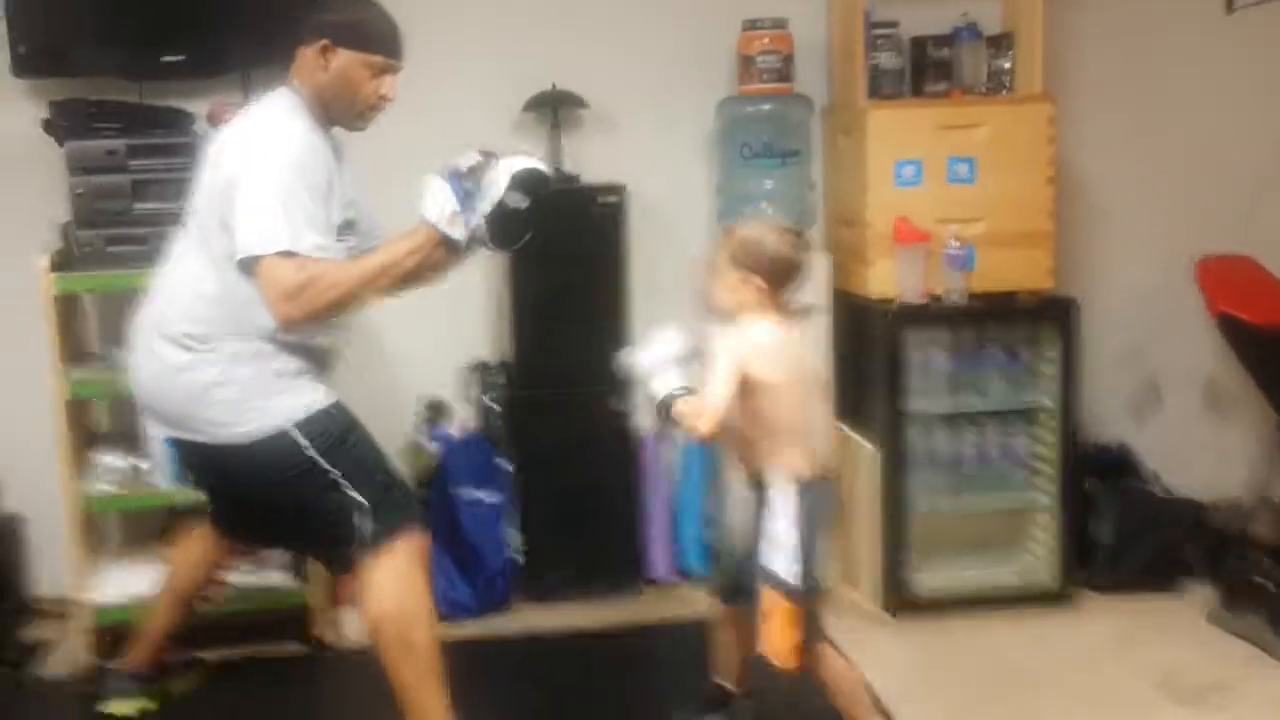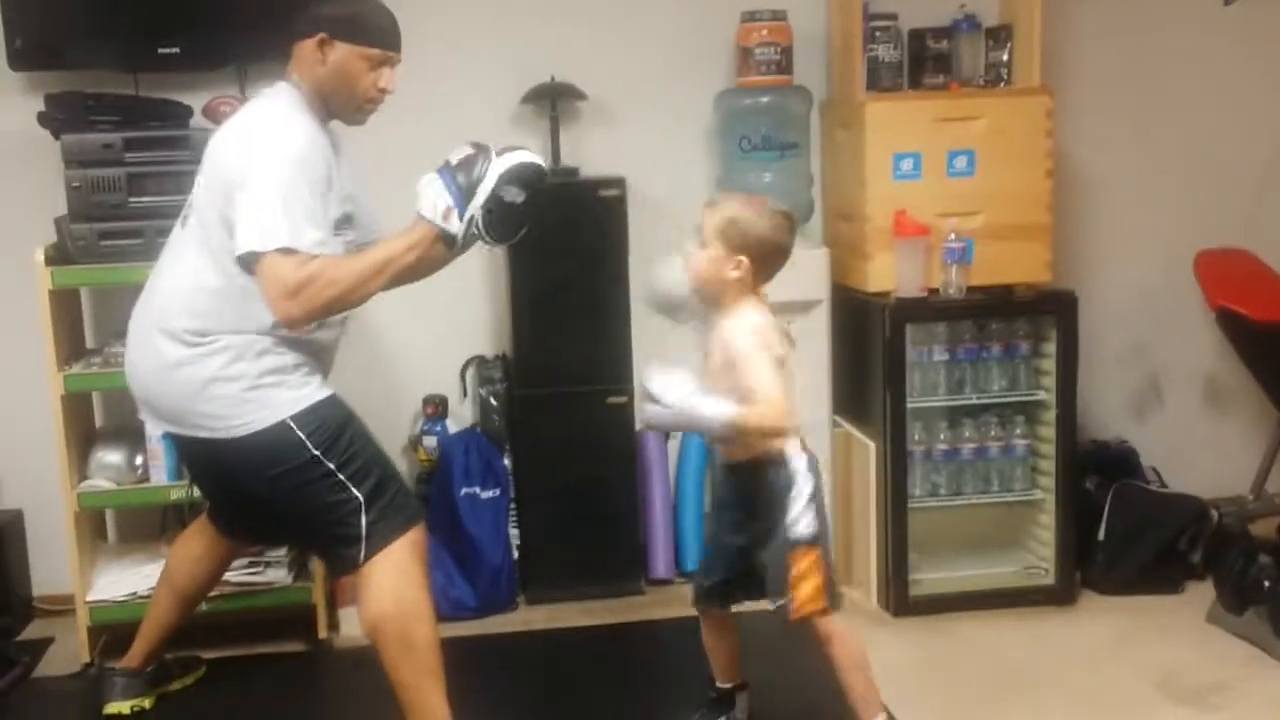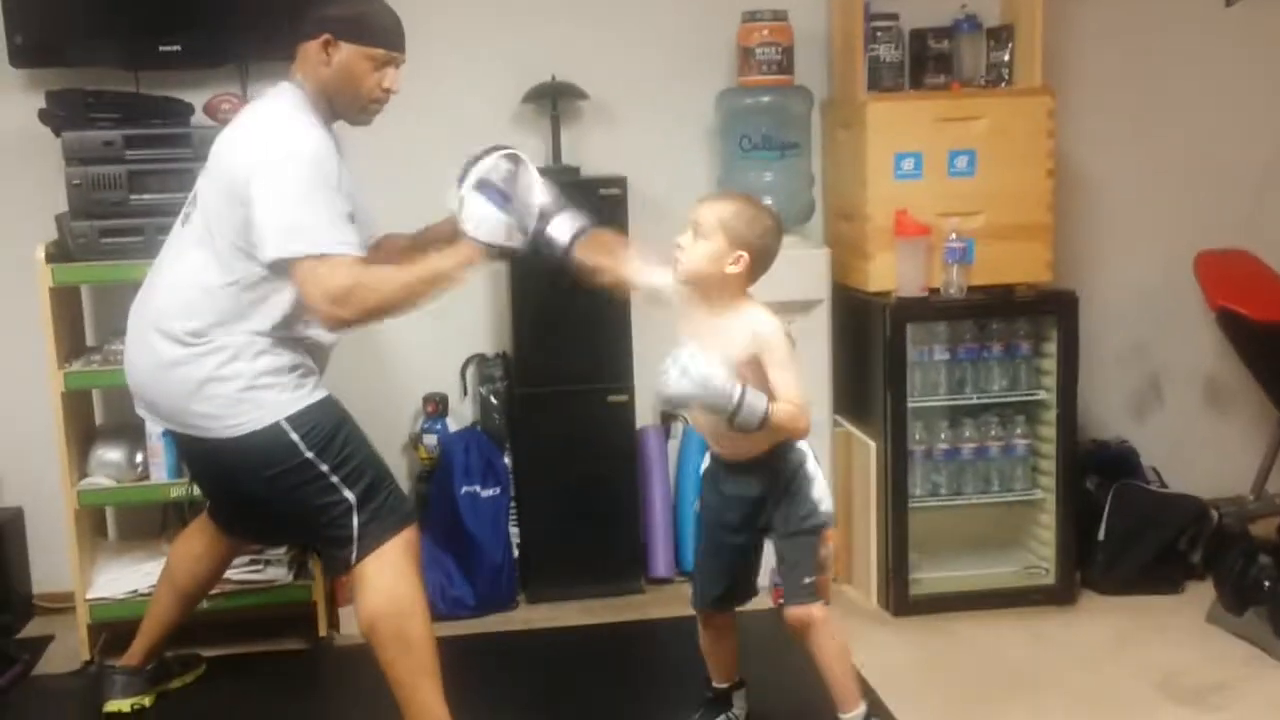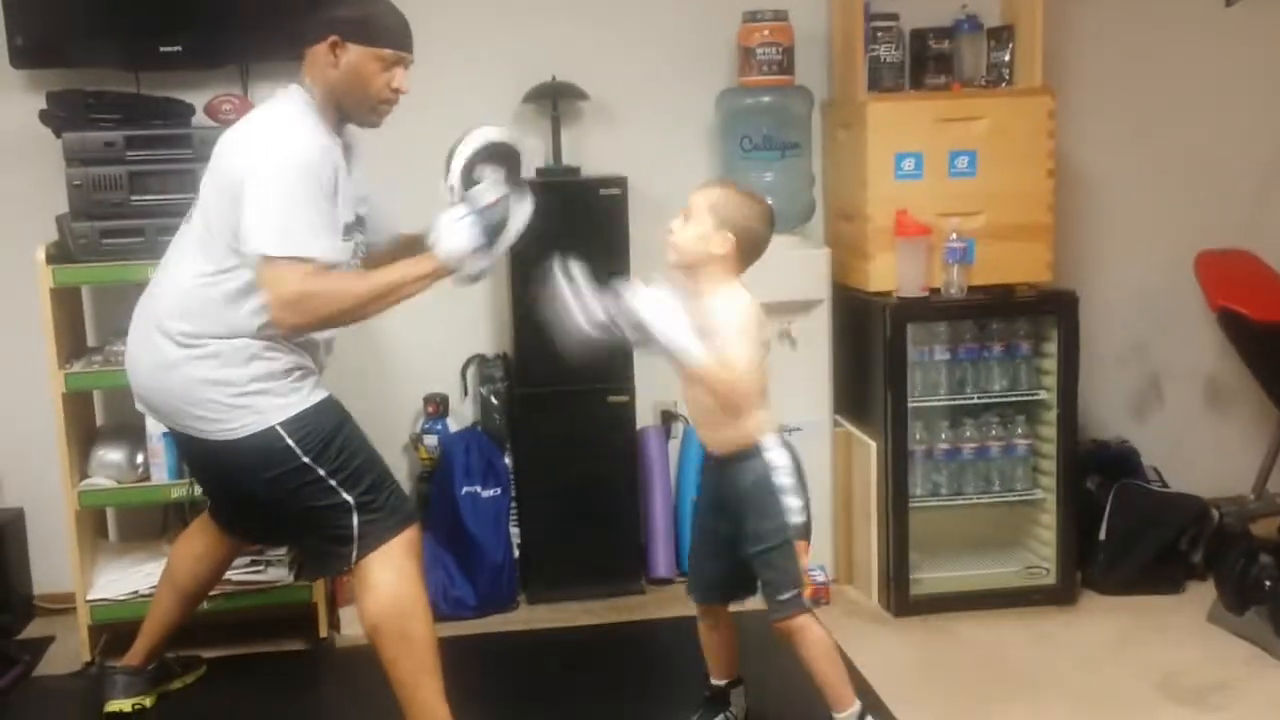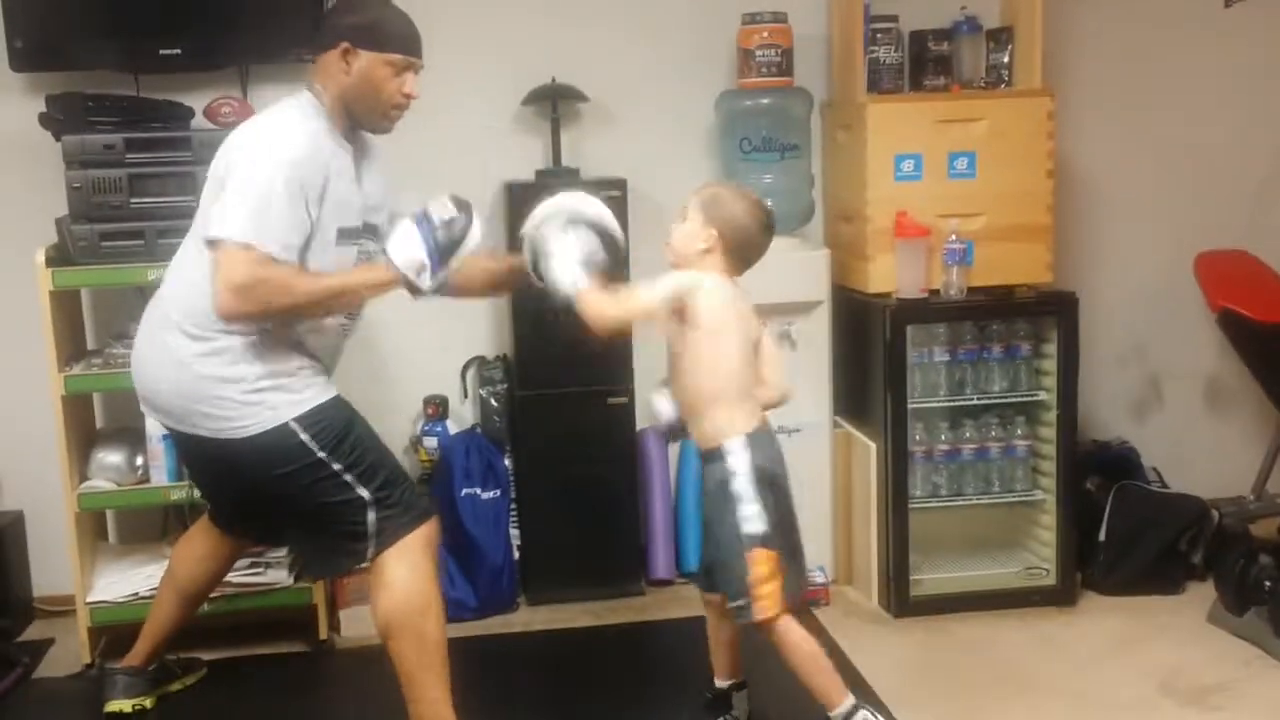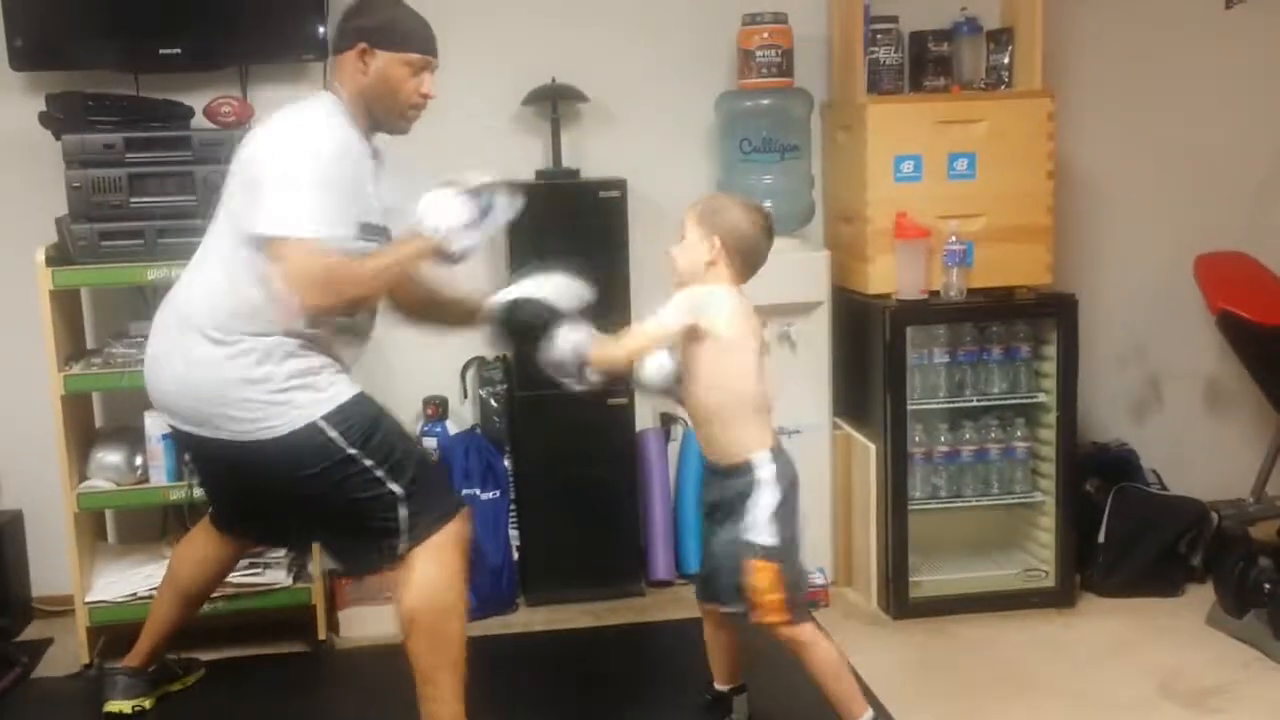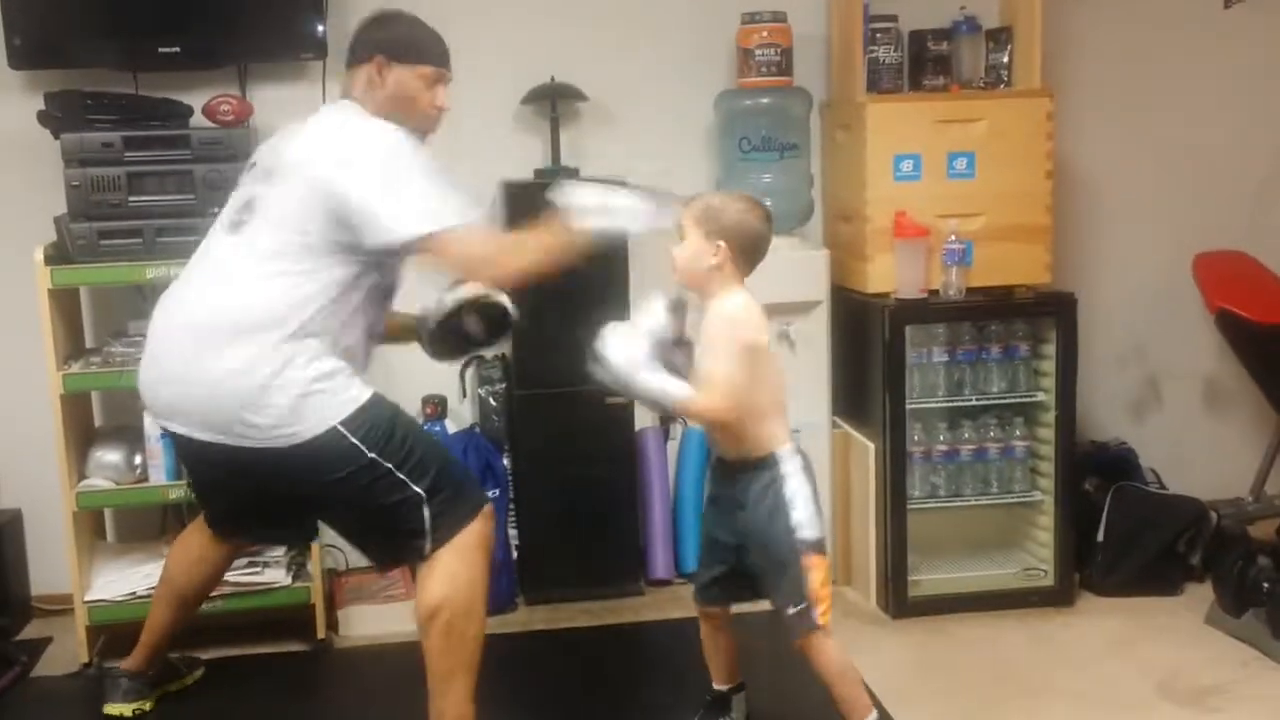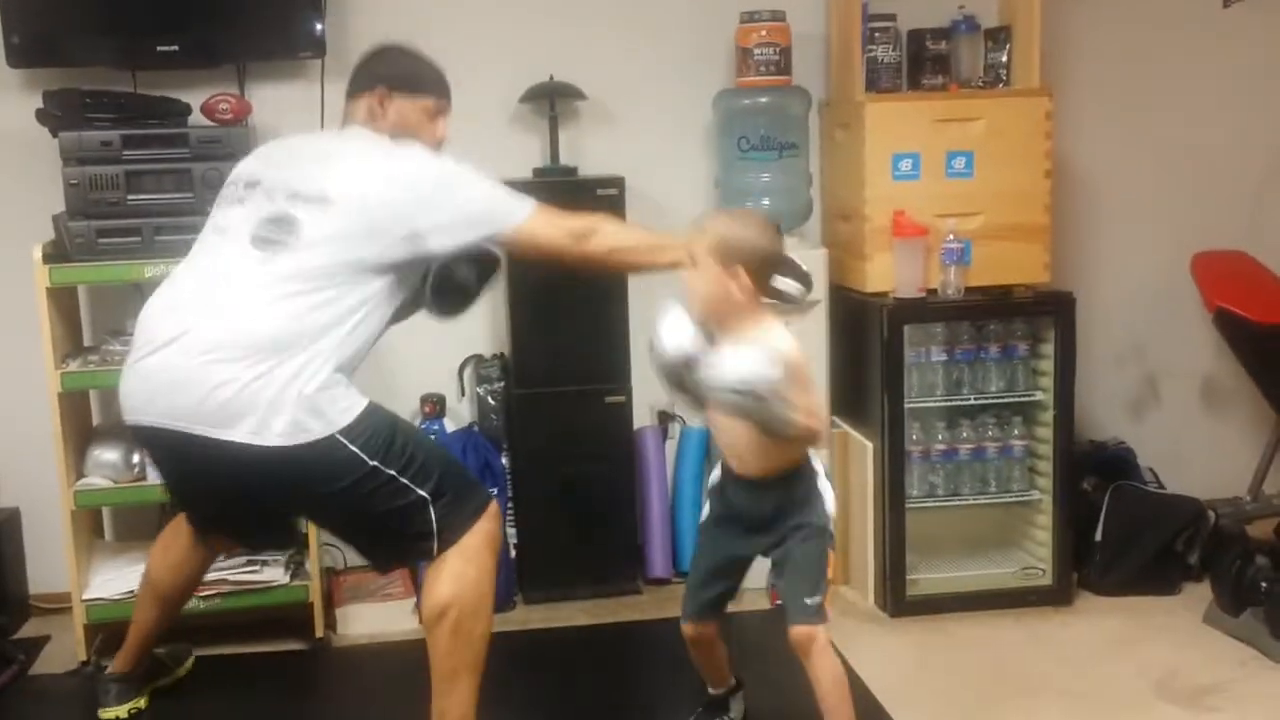
dt=0.1s
person 1, frame 1
left shoulder: (304, 141)
right shoulder: (279, 142)
left elbow: (363, 268)
right elbow: (295, 298)
left wrist: (461, 230)
right wrist: (433, 229)
left hip: (192, 373)
right hip: (236, 384)
left knee: (237, 522)
right knee: (395, 541)
person 1, frame 2
left shoulder: (295, 132)
right shoulder: (283, 140)
left elbow: (354, 259)
right elbow: (306, 290)
left wrist: (454, 221)
right wrist: (433, 226)
left hip: (187, 366)
right hip: (232, 377)
left knee: (236, 518)
right knee: (393, 538)
person 1, frame 3
left shoulder: (297, 131)
right shoulder: (290, 141)
left elbow: (358, 262)
right elbow: (341, 299)
left wrist: (457, 225)
right wrist: (475, 243)
left hip: (185, 365)
right hip: (228, 378)
left knee: (238, 516)
right knee: (386, 538)
person 1, frame 4
left shoulder: (328, 142)
right shoulder: (288, 143)
left elbow: (368, 261)
right elbow: (296, 303)
left wrist: (464, 228)
right wrist: (440, 255)
left hip: (183, 367)
right hip: (223, 376)
left knee: (241, 516)
right knee: (389, 537)
person 1, frame 5
left shoulder: (350, 151)
right shoulder: (287, 145)
left elbow: (417, 263)
right elbow: (240, 292)
left wrist: (533, 263)
right wrist: (391, 270)
left hip: (191, 369)
right hip: (233, 377)
left knee: (240, 518)
right knee: (404, 533)
person 1, frame 6
left shoulder: (350, 148)
right shoulder: (317, 140)
left elbow: (389, 289)
right elbow: (312, 292)
left wrist: (491, 308)
right wrist: (426, 239)
left hip: (189, 370)
right hip: (250, 381)
left knee: (241, 521)
right knee: (437, 527)
person 1, frame 7
left shoulder: (309, 143)
right shoulder: (370, 147)
right elbow: (494, 266)
left wrist: (419, 328)
right wrist: (588, 221)
left hip: (182, 373)
right hip: (264, 388)
left knee: (230, 521)
right knee: (461, 527)
person 1, frame 8
left shoulder: (272, 161)
right shoulder: (409, 175)
right elbow: (573, 238)
left wrist: (409, 282)
right wrist: (700, 250)
right hip: (261, 404)
left knee: (208, 520)
right knee: (468, 528)
person 2, frame 1
left shoulder: (736, 342)
right shoulder: (786, 336)
left elbow: (705, 423)
left wrist: (664, 380)
left hip: (784, 500)
right hip: (790, 493)
left knee: (797, 642)
right knee: (734, 601)
person 2, frame 2
left shoulder: (745, 331)
right shoulder: (732, 313)
left elbow: (774, 420)
left wrist: (694, 410)
left hip: (779, 478)
right hip: (738, 477)
left knee: (817, 614)
right knee: (710, 602)
person 2, frame 3
left shoulder: (763, 328)
right shoulder: (683, 291)
left elbow: (797, 422)
right elbow: (610, 258)
left wrist: (728, 397)
right wrist: (553, 215)
left hip: (783, 476)
right hip: (725, 475)
left knee: (805, 612)
right knee: (711, 606)
person 2, frame 4
left shoulder: (733, 306)
right shoulder: (694, 294)
left elbow: (735, 391)
left wrist: (673, 333)
right wrist: (592, 311)
left hip: (759, 471)
right hip: (720, 471)
left knee: (790, 615)
right knee: (708, 598)
person 2, frame 5
left shoulder: (689, 285)
right shoulder: (722, 295)
left elbow: (605, 317)
right elbow: (774, 390)
left wrist: (566, 262)
right wrist: (683, 404)
left hip: (740, 468)
right hip: (727, 466)
left knee: (768, 613)
right knee: (717, 596)
person 2, frame 6
left shoulder: (701, 304)
right shoulder: (732, 312)
left elbow: (616, 355)
left wrist: (572, 349)
right wrist: (677, 382)
left hip: (754, 482)
right hip: (725, 481)
left knee: (788, 625)
right knee: (715, 603)
person 2, frame 7
left shoulder: (731, 313)
right shoulder: (726, 310)
left elbow: (719, 411)
left wrist: (643, 378)
right wrist: (659, 362)
left hip: (775, 480)
right hip: (730, 477)
left knee: (807, 625)
right knee: (710, 604)
person 2, frame 8
left shoulder: (780, 347)
right shoulder: (706, 330)
left elbow: (810, 429)
left wrist: (770, 412)
right wrist: (678, 374)
left hip: (795, 496)
right hip: (732, 492)
left knee: (805, 631)
right knee: (696, 624)
